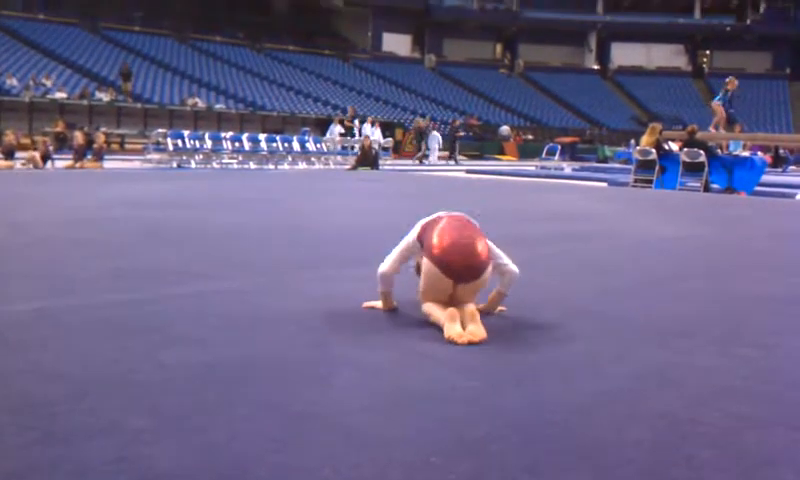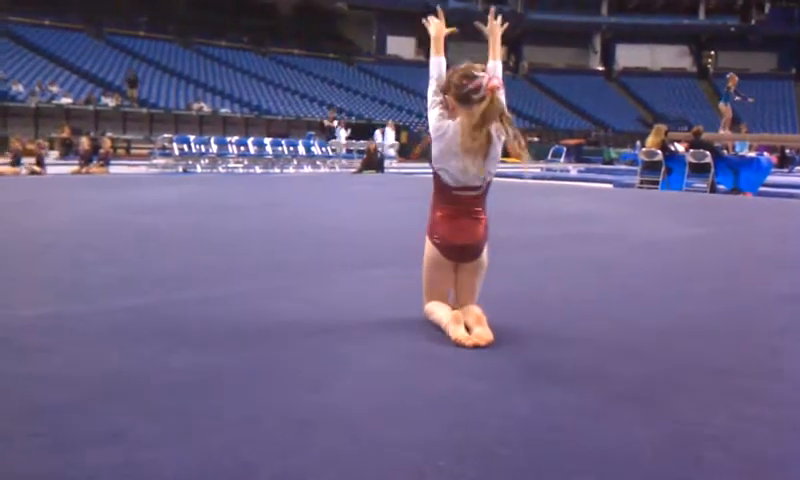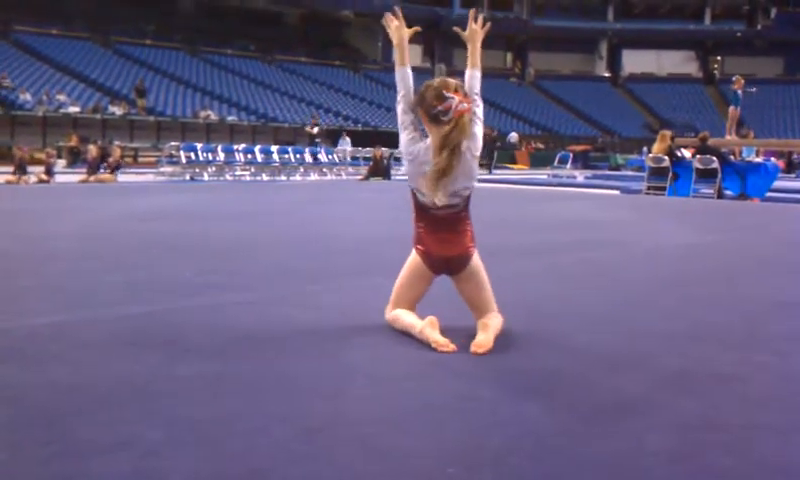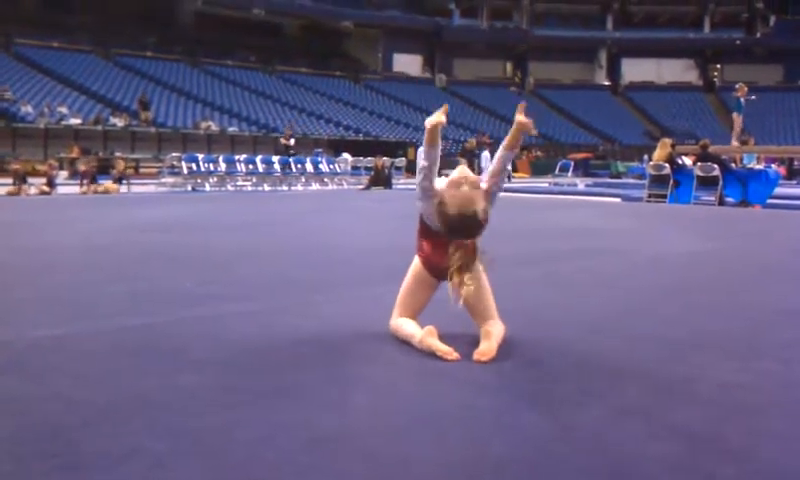
dt=0.7s
person 1, frame 1
left shoulder: (424, 226)
left elbow: (385, 270)
right elbow: (512, 271)
left wrist: (387, 303)
right wrist: (491, 305)
left hip: (441, 248)
right hip: (476, 249)
left knee: (430, 303)
right knee: (463, 303)
left ankle: (446, 317)
right ankle: (470, 314)
person 1, frame 2
left shoulder: (443, 131)
right shoulder: (497, 133)
left elbow: (434, 90)
right elbow: (496, 87)
left wrist: (437, 39)
right wrist: (495, 43)
left hip: (443, 230)
right hip: (476, 232)
left knee: (433, 303)
right knee: (467, 304)
left ankle: (450, 320)
right ankle: (472, 318)
person 1, frame 3
left shoulder: (414, 151)
right shoulder: (471, 149)
left elbow: (403, 100)
right elbow: (475, 97)
left wrist: (400, 45)
right wrist: (474, 46)
left hip: (427, 247)
right hip: (462, 247)
left knee: (395, 312)
right knee: (492, 315)
left ankle: (422, 327)
right ankle: (487, 328)
person 1, frame 4
left shoulder: (430, 199)
right shoulder: (484, 198)
left wrist: (431, 131)
right wrist: (517, 130)
left hip: (431, 255)
right hip: (464, 259)
left knee: (400, 320)
right knee: (493, 322)
left ankle: (422, 335)
right ankle: (490, 335)
